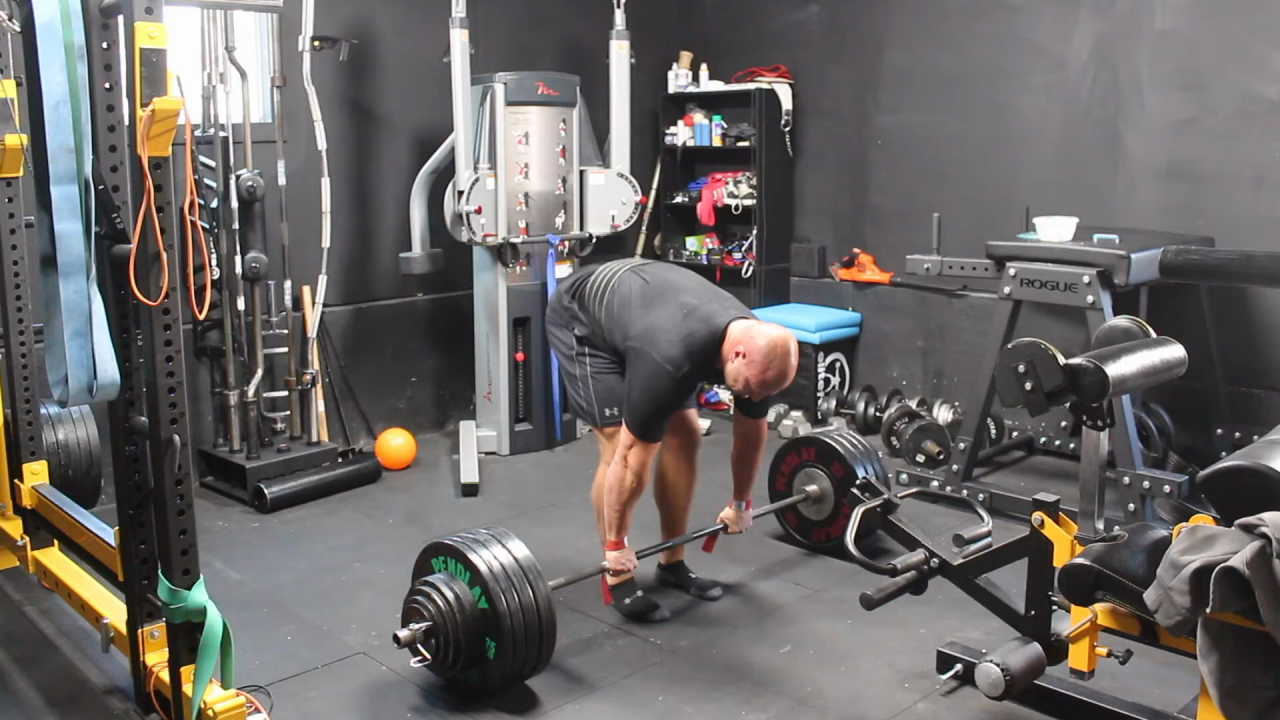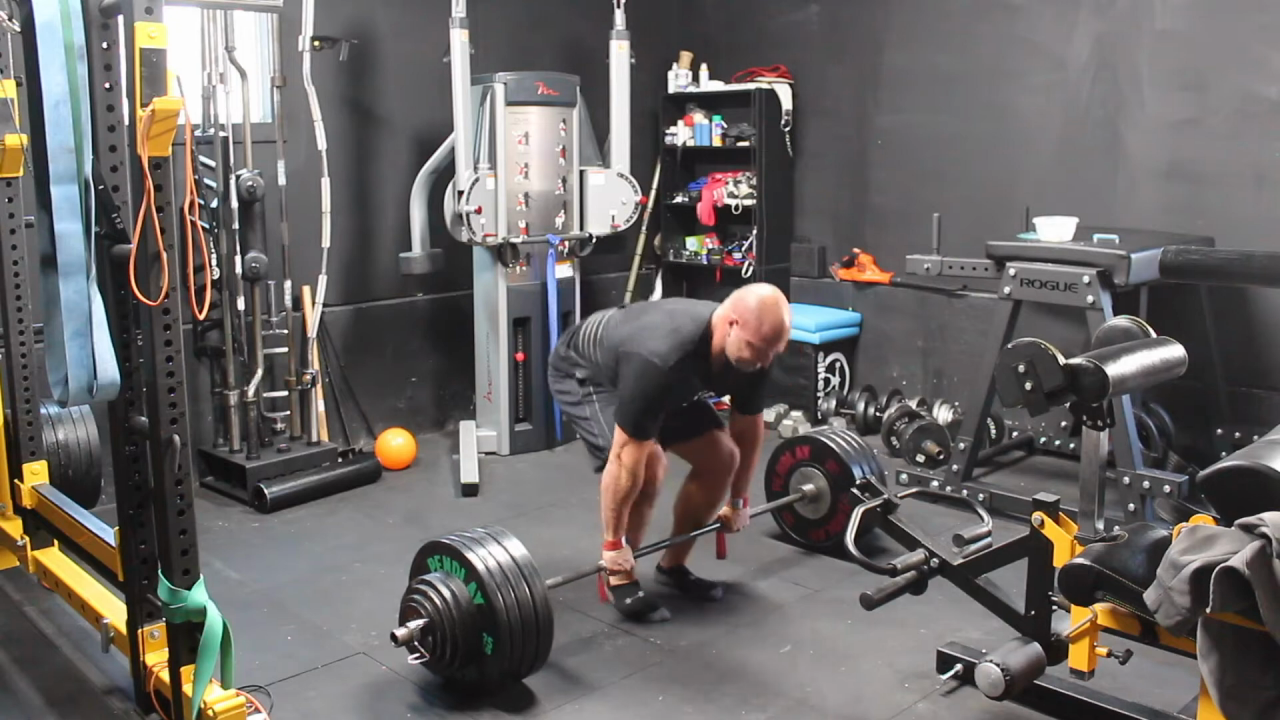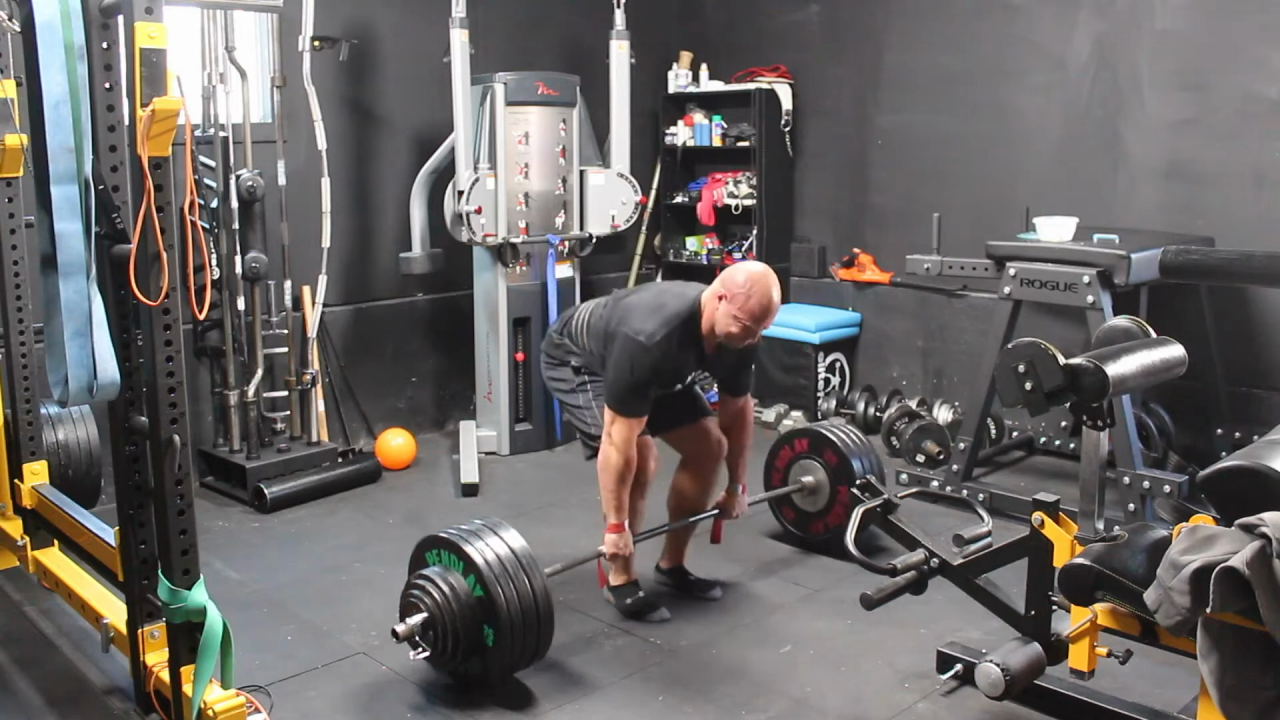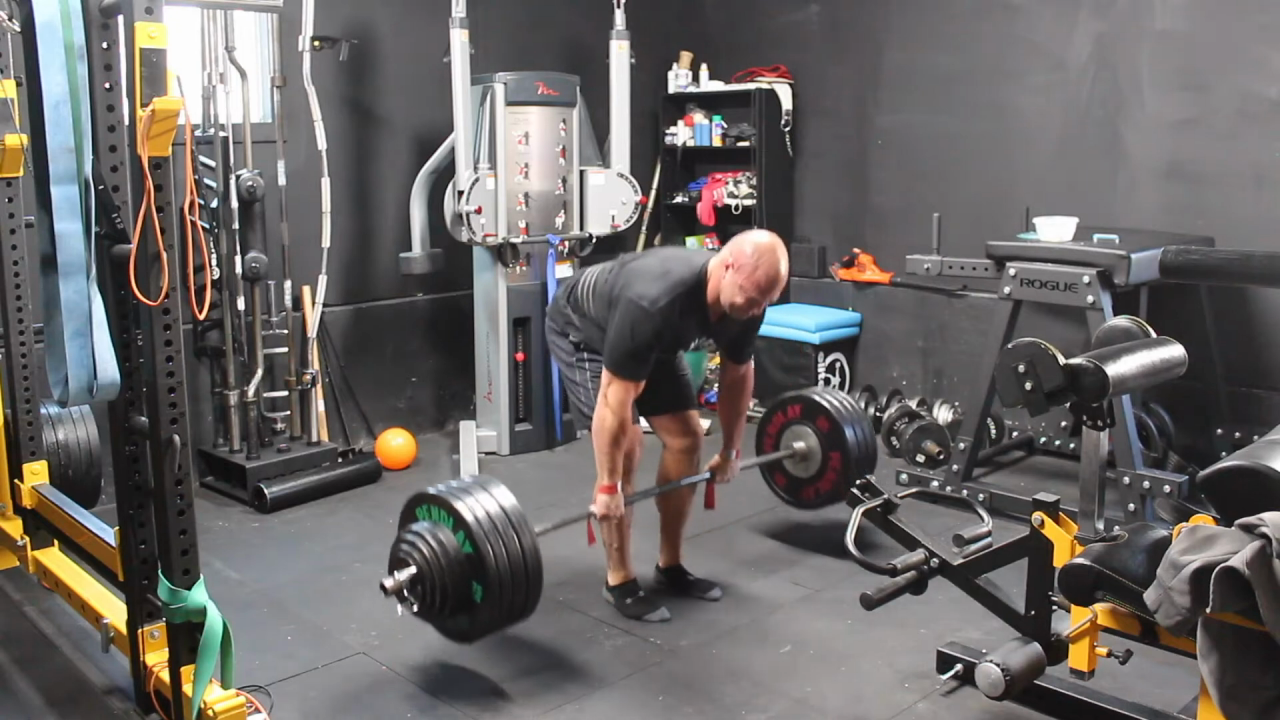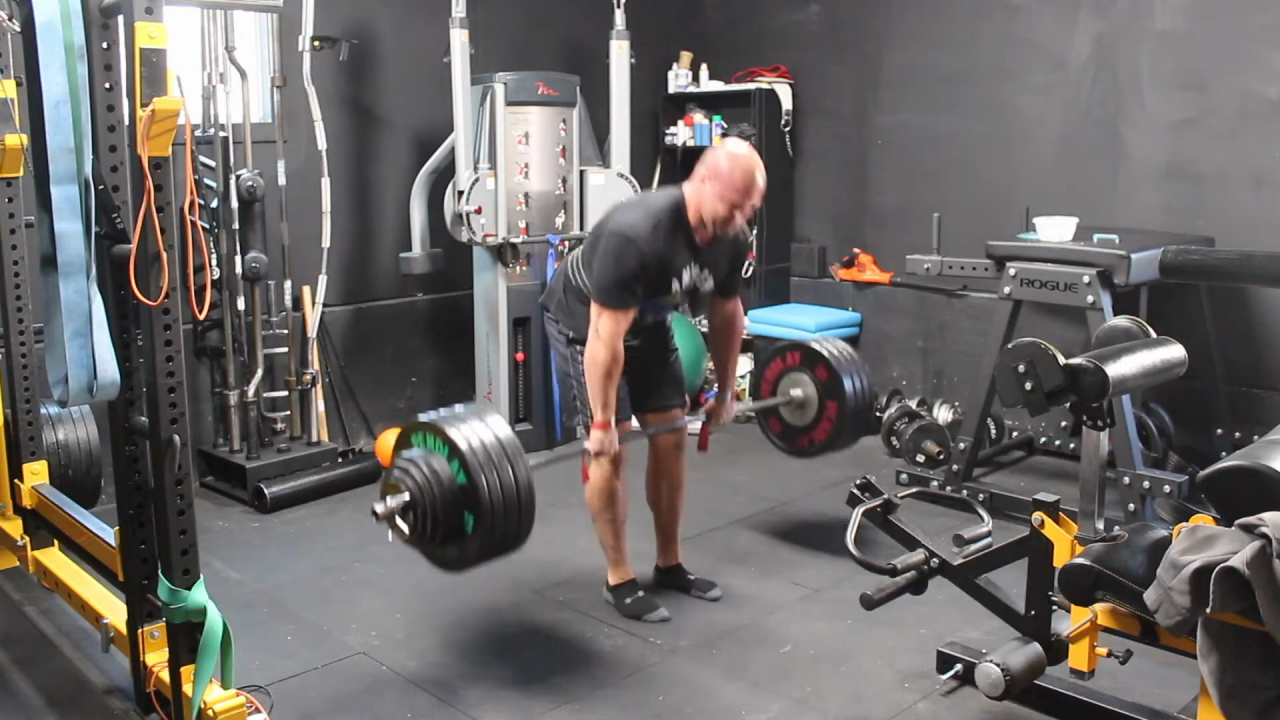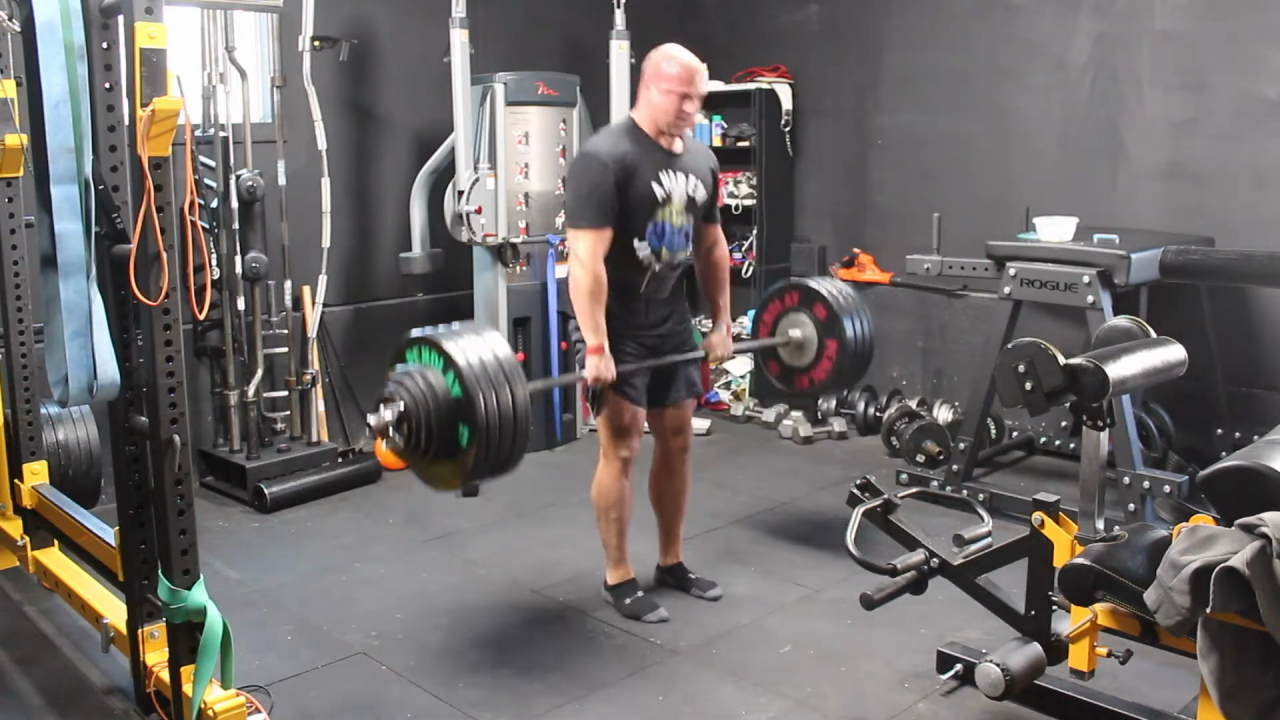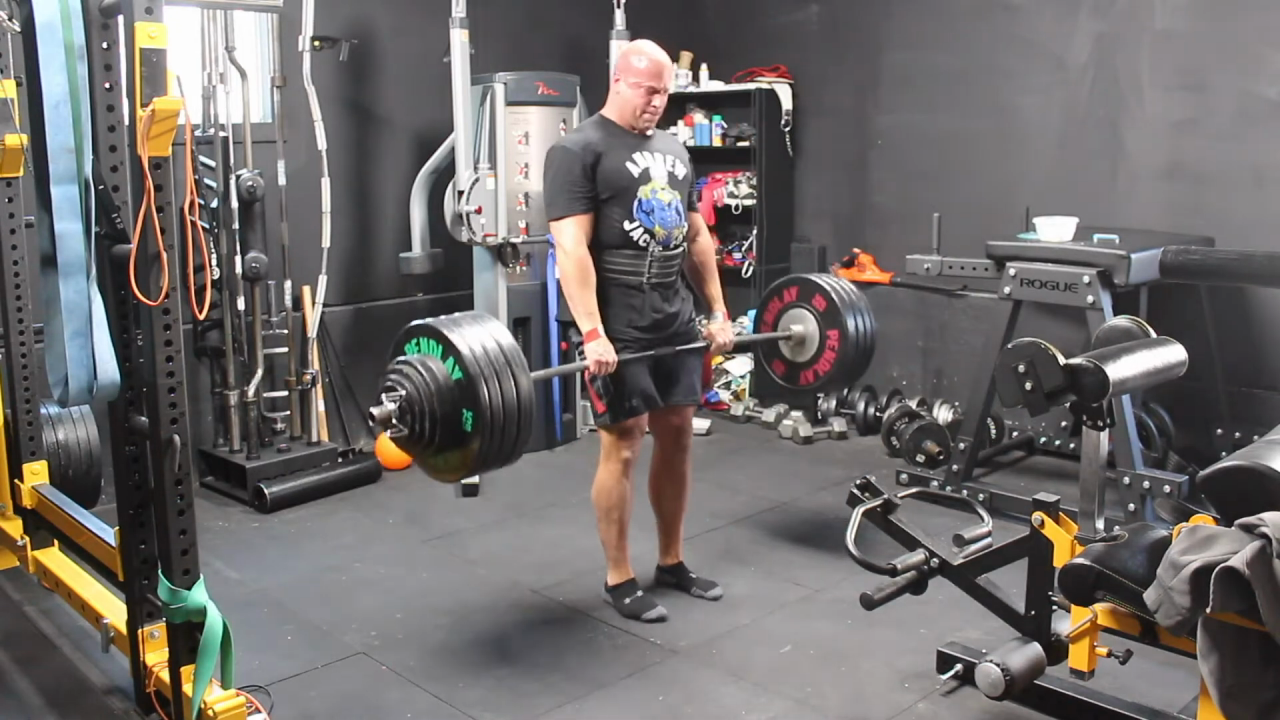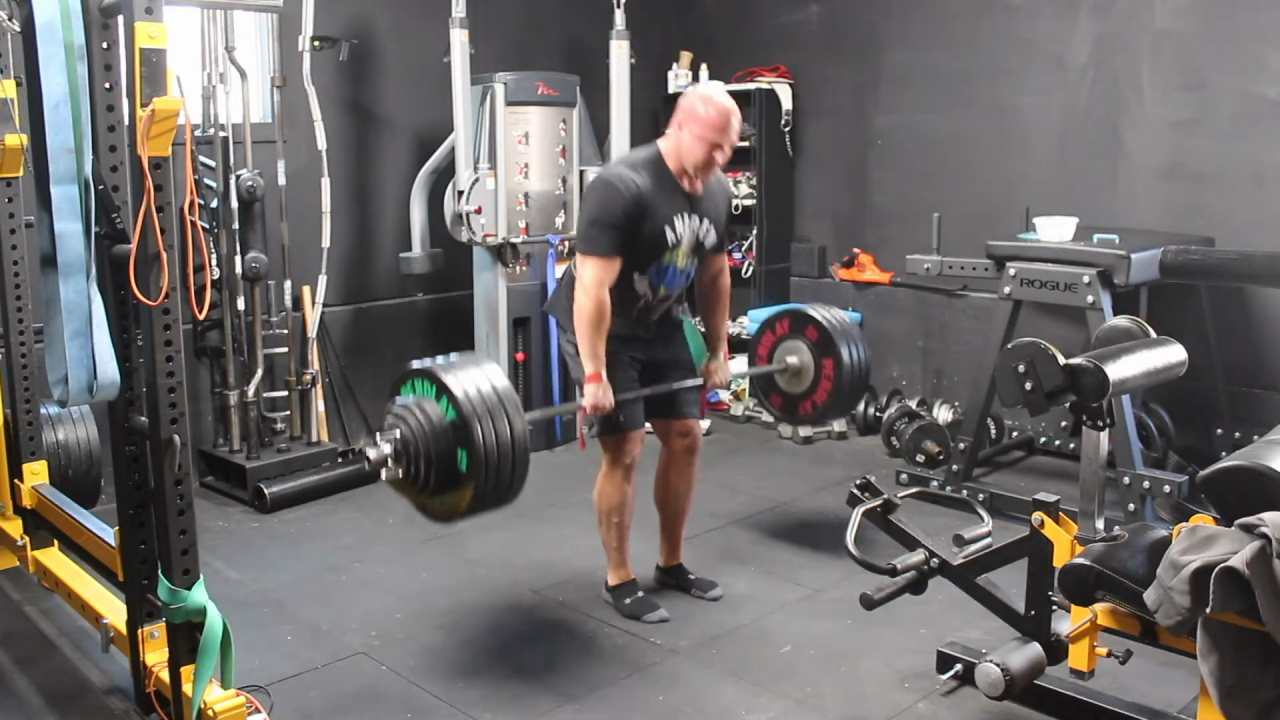
dt=0.3s
person 1, frame 1
left shoulder: (756, 347)
right shoulder: (668, 361)
left elbow: (751, 430)
right elbow: (632, 460)
left wrist: (741, 503)
right wrist: (615, 545)
right hip: (581, 320)
left knee: (685, 435)
right knee: (621, 446)
left ankle: (672, 562)
right ankle: (618, 579)
person 1, frame 2
left shoulder: (749, 348)
right shoulder: (660, 358)
left elbow: (748, 426)
right elbow: (626, 456)
left wrist: (738, 501)
right wrist: (613, 544)
right hip: (584, 374)
left knee: (721, 457)
right knee: (648, 467)
left ankle: (673, 565)
right ankle: (621, 579)
person 1, frame 3
left shoulder: (738, 334)
right shoulder: (650, 338)
left elbow: (737, 408)
right elbow: (619, 440)
left wrist: (736, 487)
right wrist: (615, 528)
right hip: (579, 361)
left knee: (710, 447)
right knee: (640, 461)
left ankle: (672, 565)
right ankle: (620, 580)
person 1, frame 4
left shoulder: (744, 303)
right shoulder: (653, 303)
left elbow: (737, 375)
right elbow: (616, 401)
left wrist: (730, 450)
right wrist: (607, 487)
right hip: (584, 331)
left knee: (686, 438)
right knee: (626, 449)
left ankle: (670, 566)
right ankle: (619, 580)
person 1, frame 5
left shoulder: (729, 240)
right shoulder: (635, 235)
left elbow: (727, 316)
right elbow: (606, 337)
left wrist: (725, 393)
right wrist: (601, 424)
left hip: (648, 326)
right hip: (581, 322)
left knee: (670, 440)
right knee: (612, 452)
left ankle: (670, 565)
right ankle: (619, 580)
person 1, frame 6
left shoulder: (700, 159)
right shoulder: (605, 156)
left elbow: (712, 245)
right elbow: (587, 260)
left wrist: (721, 323)
right wrist: (596, 349)
left hip: (670, 317)
right hip: (613, 320)
left knee: (676, 437)
right knee: (622, 444)
left ankle: (672, 563)
right ankle: (618, 579)
person 1, frame 7
left shoulder: (672, 148)
right shoulder: (578, 150)
left elbow: (696, 237)
right elbow: (571, 247)
left wrist: (716, 312)
right wrist: (593, 334)
left hip: (676, 319)
right hip: (618, 324)
left knee: (676, 439)
right knee: (623, 447)
left ankle: (671, 563)
right ankle: (619, 580)
person 1, frame 8
left shoulder: (716, 192)
right shoulder: (621, 187)
left elbow: (714, 275)
right elbow: (593, 288)
left wrist: (718, 351)
right wrist: (594, 376)
left hip: (661, 328)
right hip: (604, 332)
left knee: (684, 439)
right knee: (623, 452)
left ankle: (671, 565)
right ankle: (619, 580)
